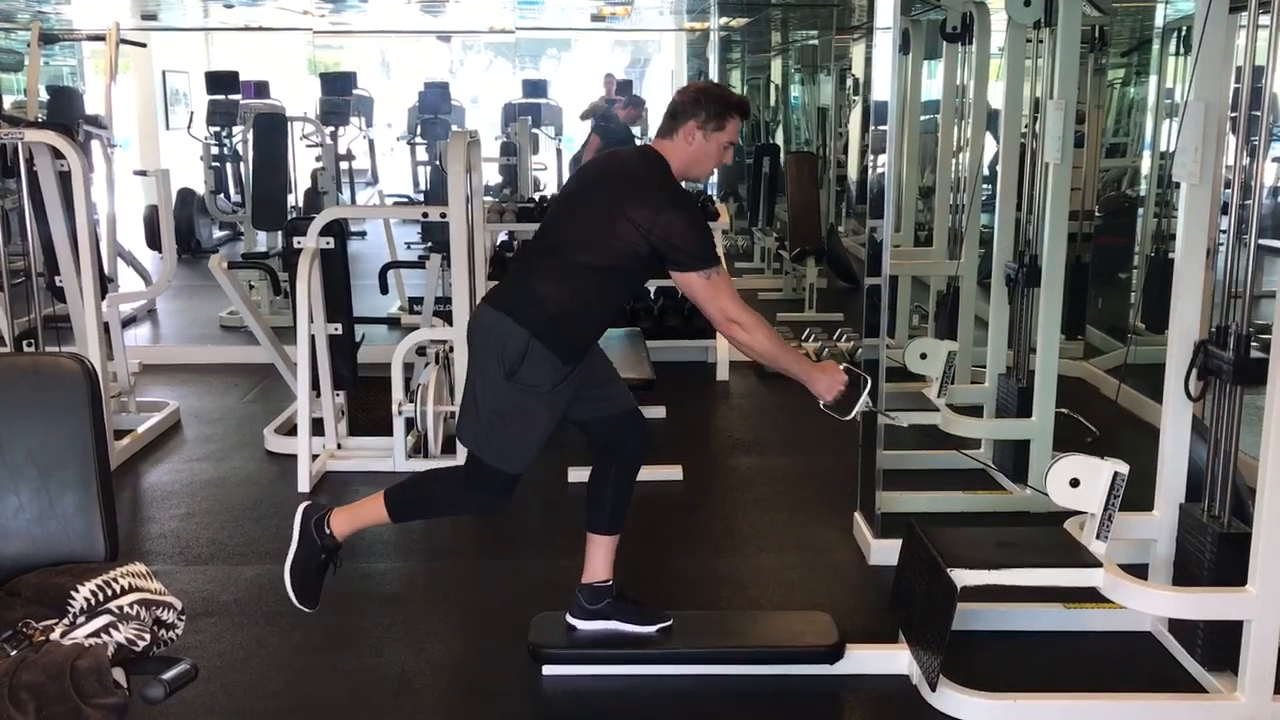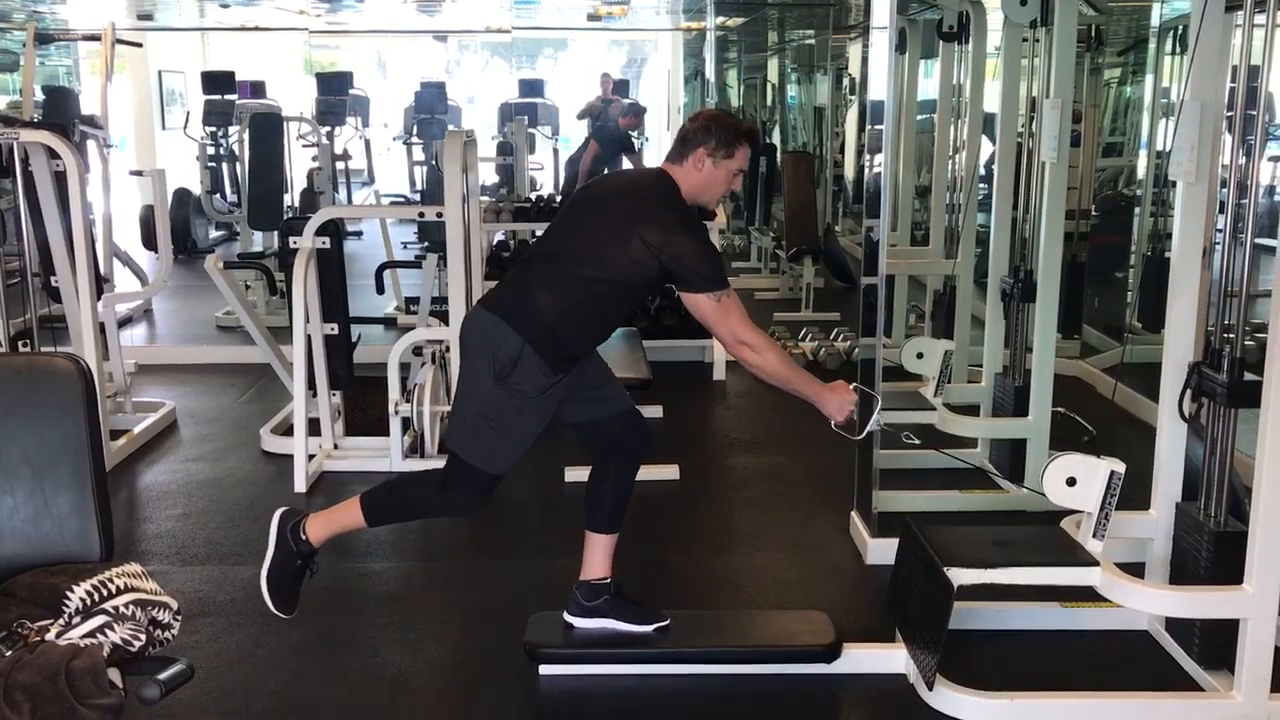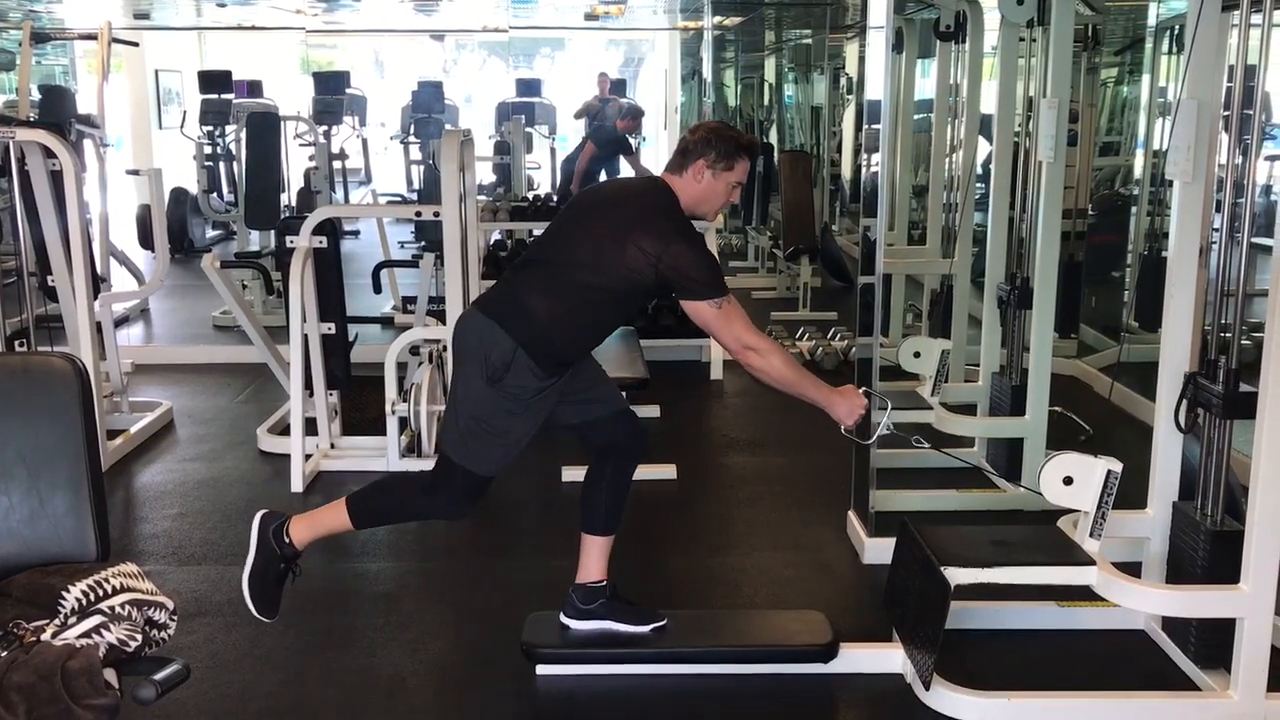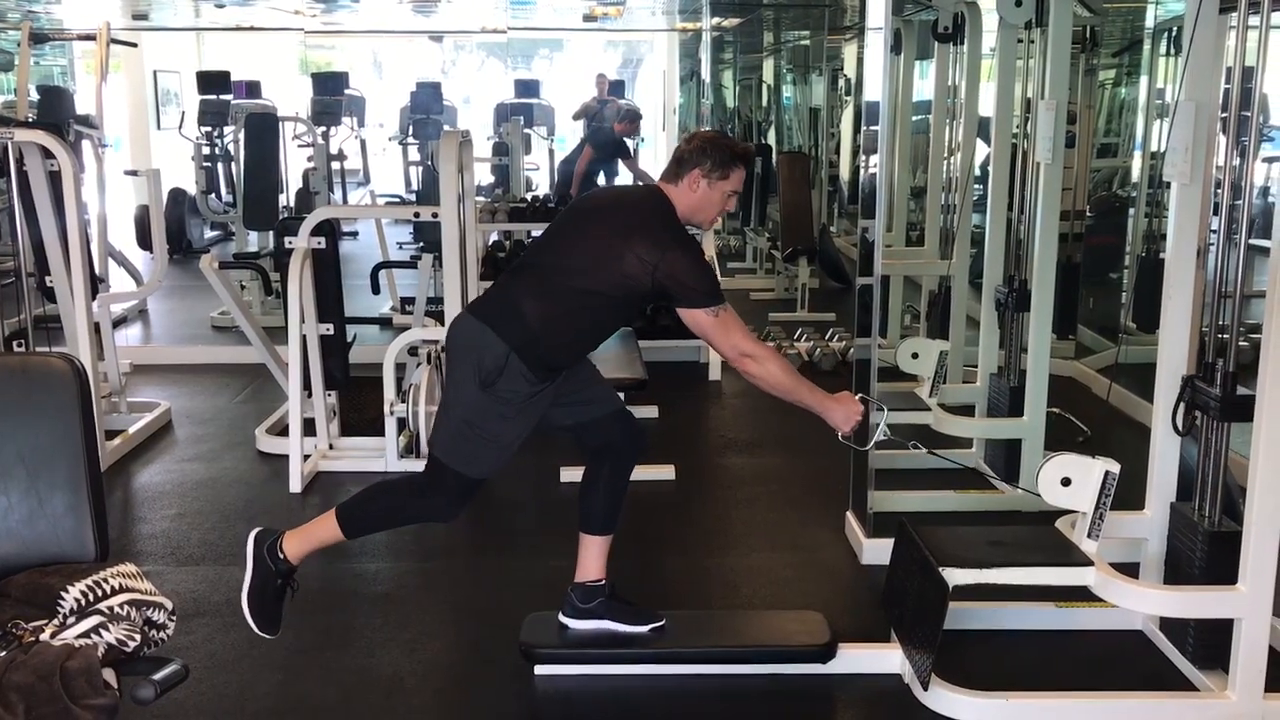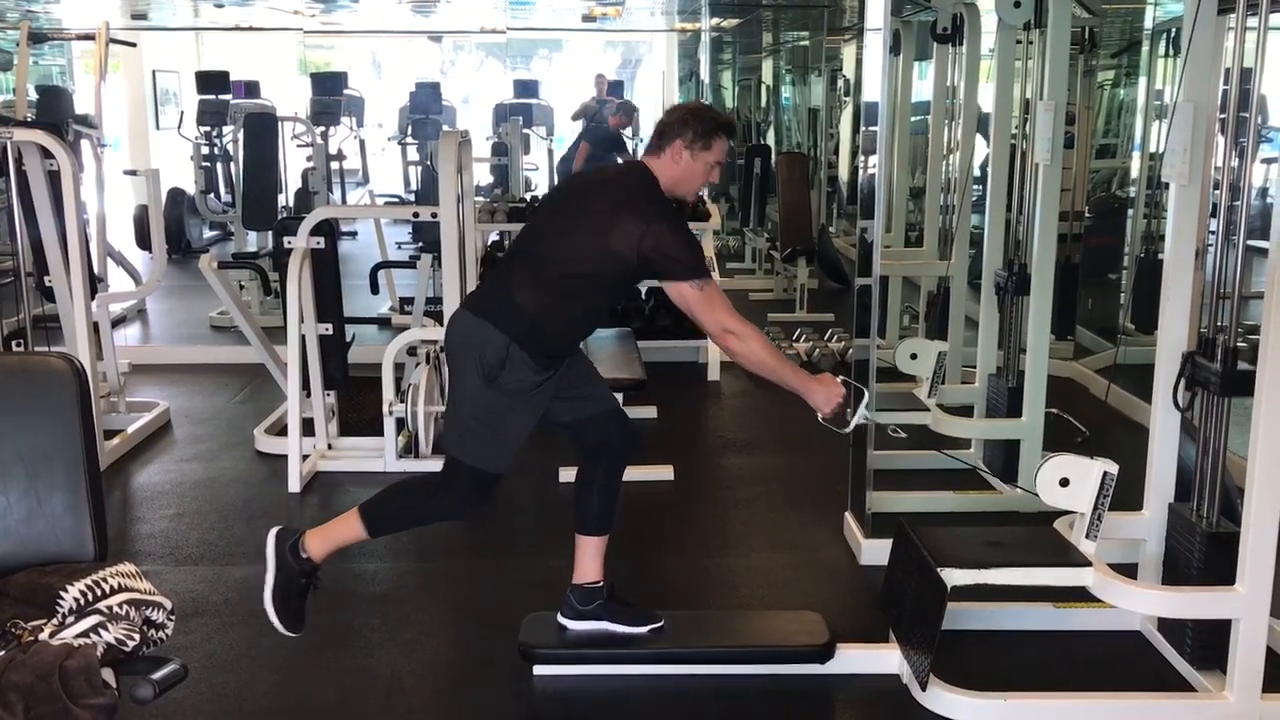
dt=0.3s
person 1, frame 1
left shoulder: (618, 167)
right shoulder: (668, 209)
right elbow: (731, 319)
right wrist: (811, 375)
left hip: (550, 333)
right hip: (525, 341)
left knee: (624, 437)
right knee: (487, 482)
left ankle: (595, 596)
right ankle: (329, 526)
person 1, frame 2
left shoulder: (628, 188)
right shoulder: (677, 232)
right elbow: (743, 342)
right wrist: (824, 396)
left hip: (544, 342)
right hip: (515, 348)
left knee: (625, 439)
right knee: (465, 487)
left ankle: (593, 594)
right ankle: (303, 534)
person 1, frame 3
left shoulder: (625, 197)
right shoulder: (674, 241)
right elbow: (748, 348)
right wrist: (832, 400)
left hip: (536, 344)
right hip: (508, 352)
left knee: (621, 439)
right knee: (454, 489)
left ankle: (588, 595)
right ankle: (286, 535)
person 1, frame 4
left shoulder: (620, 204)
right shoulder: (669, 249)
right elbow: (745, 354)
right wrist: (828, 406)
left hip: (533, 349)
right hip: (500, 356)
left knee: (618, 439)
right knee: (445, 489)
left ankle: (588, 597)
right ankle: (281, 552)
person 1, frame 5
left shoulder: (605, 184)
right shoulder: (655, 223)
right elbow: (728, 330)
right wrist: (809, 386)
left hip: (533, 340)
right hip: (501, 347)
left knee: (609, 437)
right knee: (465, 487)
left ankle: (585, 596)
right ankle: (304, 549)
